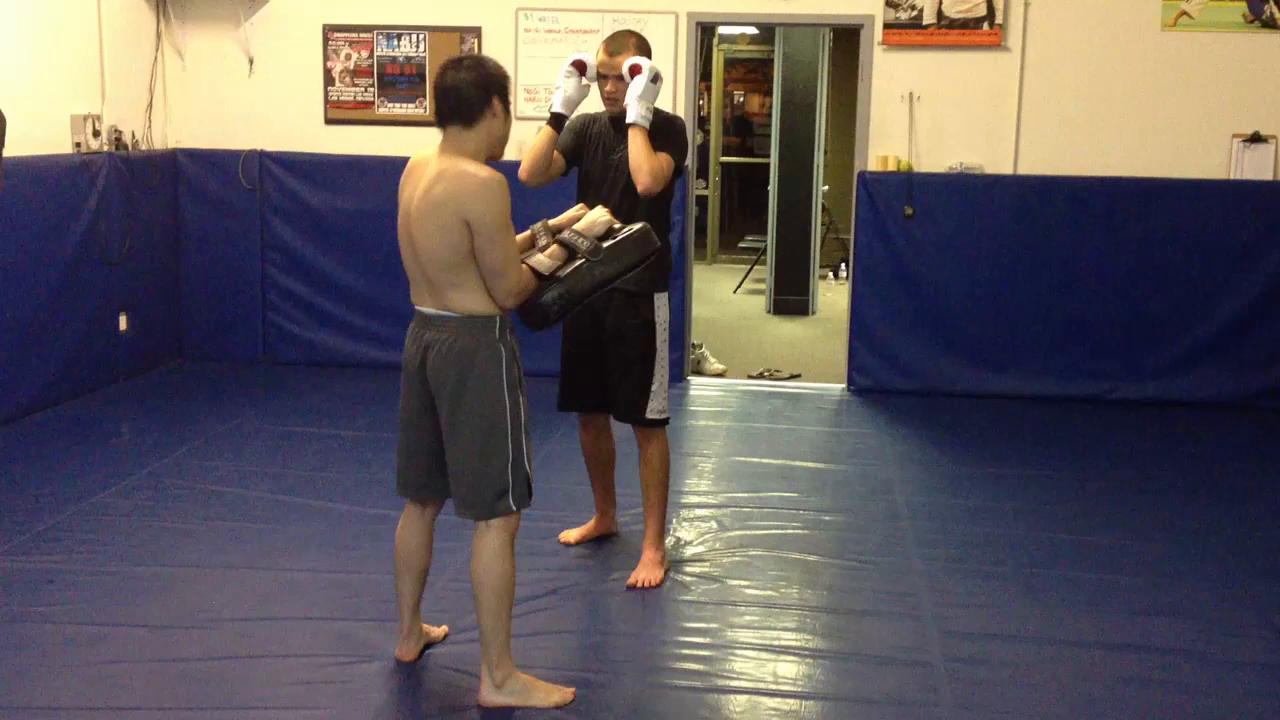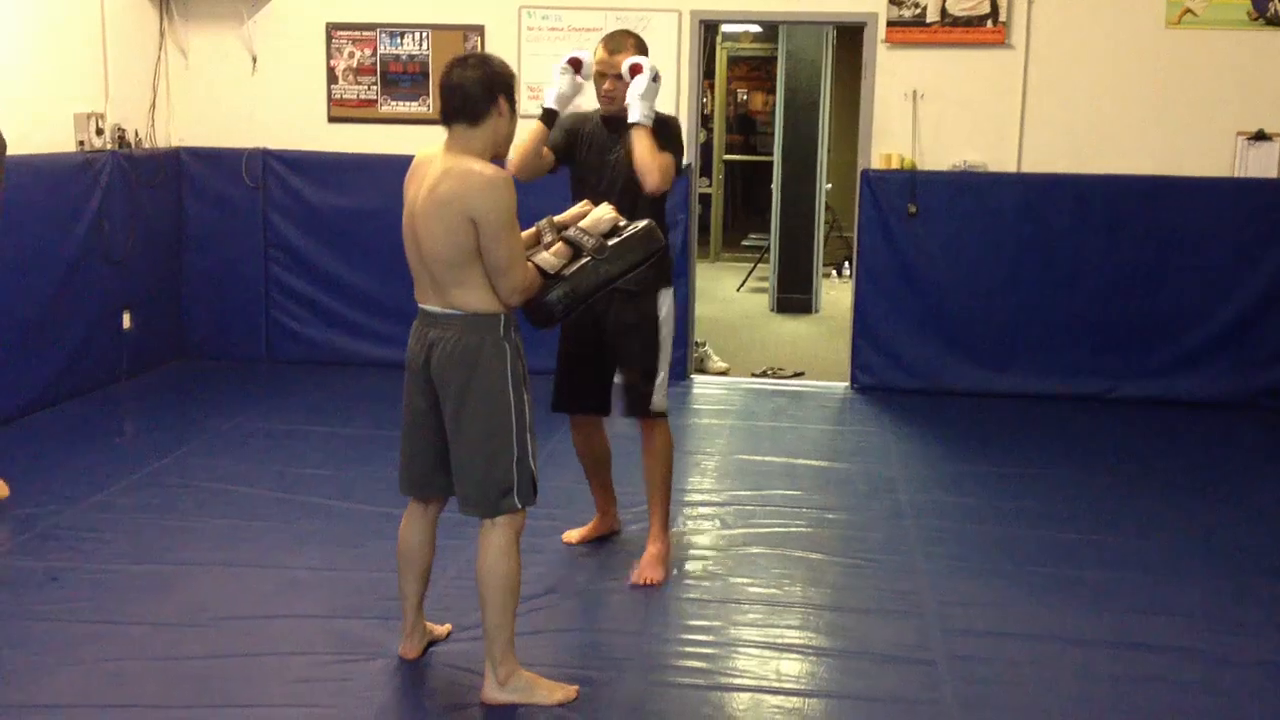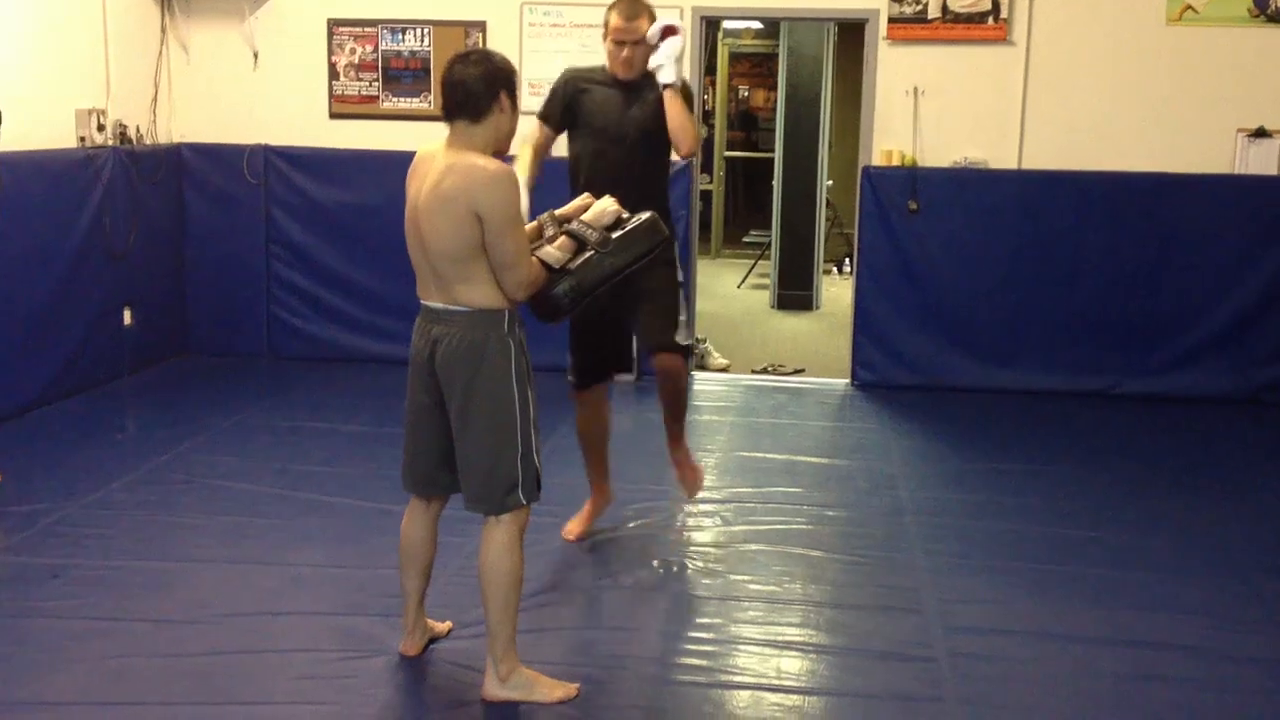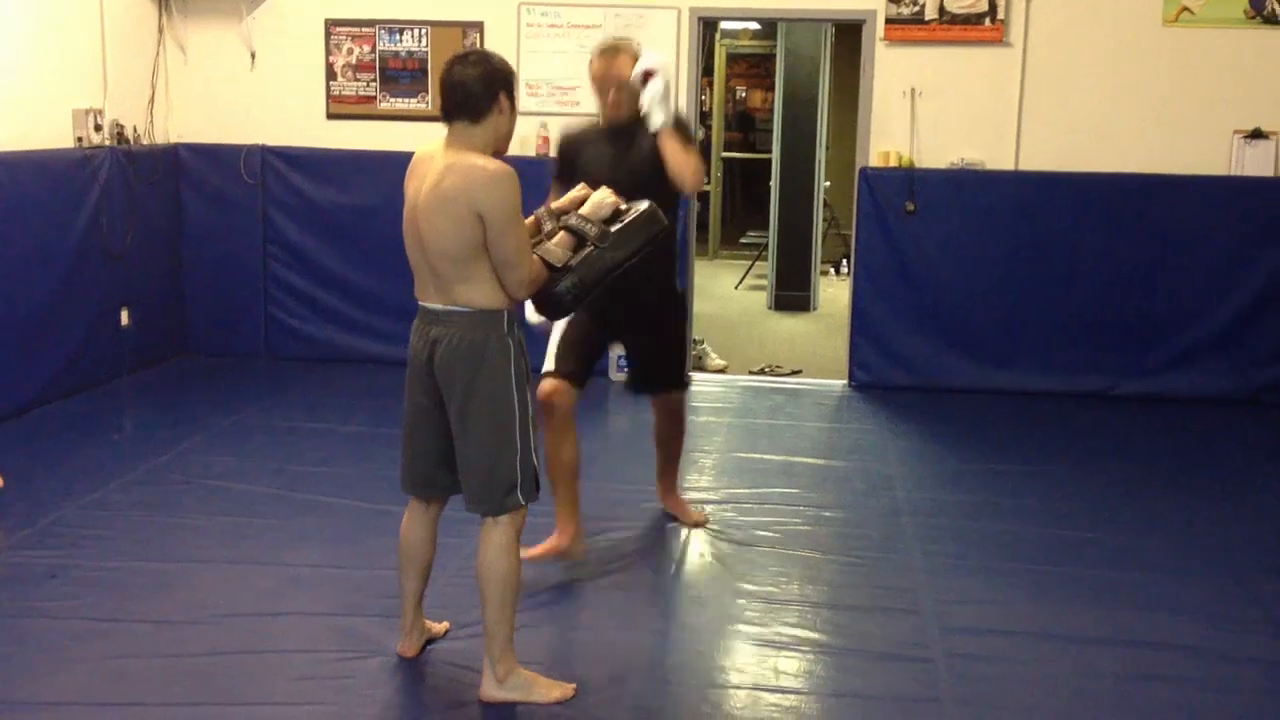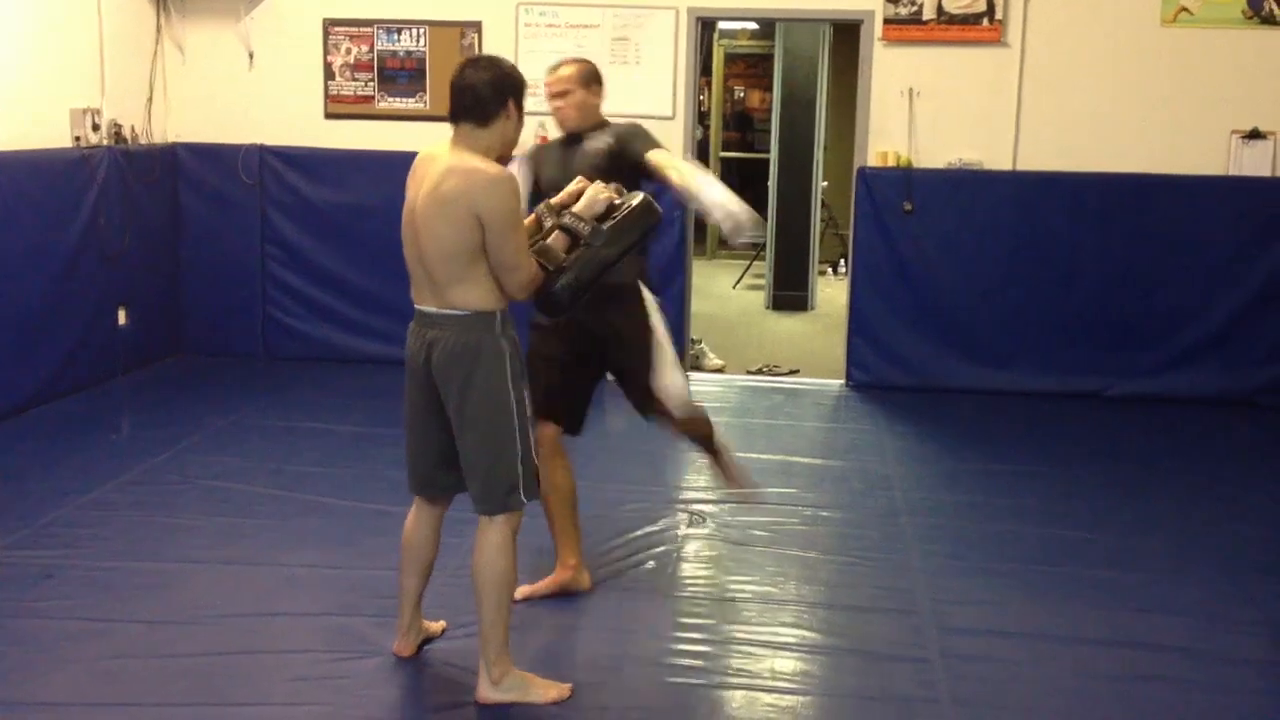
dt=0.2s
person 1, frame 1
left shoulder: (416, 172)
right shoulder: (482, 184)
right elbow: (508, 290)
left wrist: (551, 228)
right wrist: (571, 244)
left hip: (425, 338)
right hip: (475, 348)
left knee: (422, 501)
right knee: (497, 516)
left ankle: (410, 633)
right ankle: (498, 677)
person 1, frame 2
left shoulder: (421, 169)
right shoulder: (487, 182)
right elbow: (514, 287)
left wrist: (556, 225)
right wrist: (576, 241)
left hip: (428, 335)
right hip: (479, 346)
left knee: (424, 498)
right knee: (503, 514)
left ankle: (413, 630)
right ankle: (503, 674)
person 1, frame 3
left shoulder: (423, 165)
right shoulder: (492, 177)
right elbow: (519, 282)
left wrist: (557, 219)
right wrist: (579, 234)
left hip: (431, 331)
right hip: (483, 341)
left knee: (426, 496)
right knee: (507, 511)
left ankle: (414, 627)
right ankle: (503, 672)
person 1, frame 4
left shoulder: (421, 166)
right shoulder: (492, 177)
right elbow: (521, 281)
left wrist: (556, 211)
right wrist: (579, 226)
left hip: (429, 332)
right hip: (482, 342)
left knee: (425, 497)
right knee: (504, 513)
left ankle: (411, 628)
right ankle: (500, 673)
person 1, frame 5
left shoulder: (426, 163)
right shoulder: (491, 181)
right elbow: (518, 282)
left wrist: (555, 207)
right wrist: (570, 222)
left hip: (427, 334)
right hip: (476, 343)
left knee: (430, 495)
right knee: (500, 510)
left ankle: (408, 627)
right ankle: (497, 674)
person 2, frame 1
left shoulder: (666, 128)
right shoulder: (585, 127)
left elbow: (648, 182)
right elbow: (531, 175)
left wrist: (637, 114)
right wrist: (561, 107)
left hip: (641, 292)
left knee: (647, 423)
right knee: (589, 413)
left ankle: (653, 547)
right ankle: (605, 516)
person 2, frame 2
left shoulder: (658, 127)
right shoulder: (576, 126)
left elbow: (653, 181)
right elbow: (521, 169)
left wrist: (637, 112)
right wrist: (554, 102)
left hip: (641, 288)
left knee: (648, 415)
right knee: (581, 412)
left ankle: (657, 542)
right ankle: (606, 515)
person 2, frame 3
left shoulder: (667, 87)
right shoulder: (575, 85)
left elbow: (688, 147)
right elbow: (538, 145)
left wrist: (668, 75)
right wrist: (524, 195)
left hip: (648, 250)
left knee: (669, 362)
right knee: (587, 383)
left ankle: (677, 446)
right ankle: (598, 494)
person 2, frame 4
left shoulder: (666, 127)
right shoulder: (578, 141)
left elbow: (690, 184)
left wrist: (659, 116)
left hip: (655, 289)
right hip: (594, 290)
left knee: (668, 394)
right knee: (553, 395)
left ankle: (667, 491)
right ankle: (566, 528)
person 2, frame 5
left shoulder: (620, 138)
right shoulder: (541, 154)
left elbow: (672, 170)
left wrist: (711, 190)
left hip: (617, 293)
right hip: (561, 309)
left knee: (672, 408)
right knee: (545, 432)
left ankle: (718, 456)
right ankle: (569, 566)
